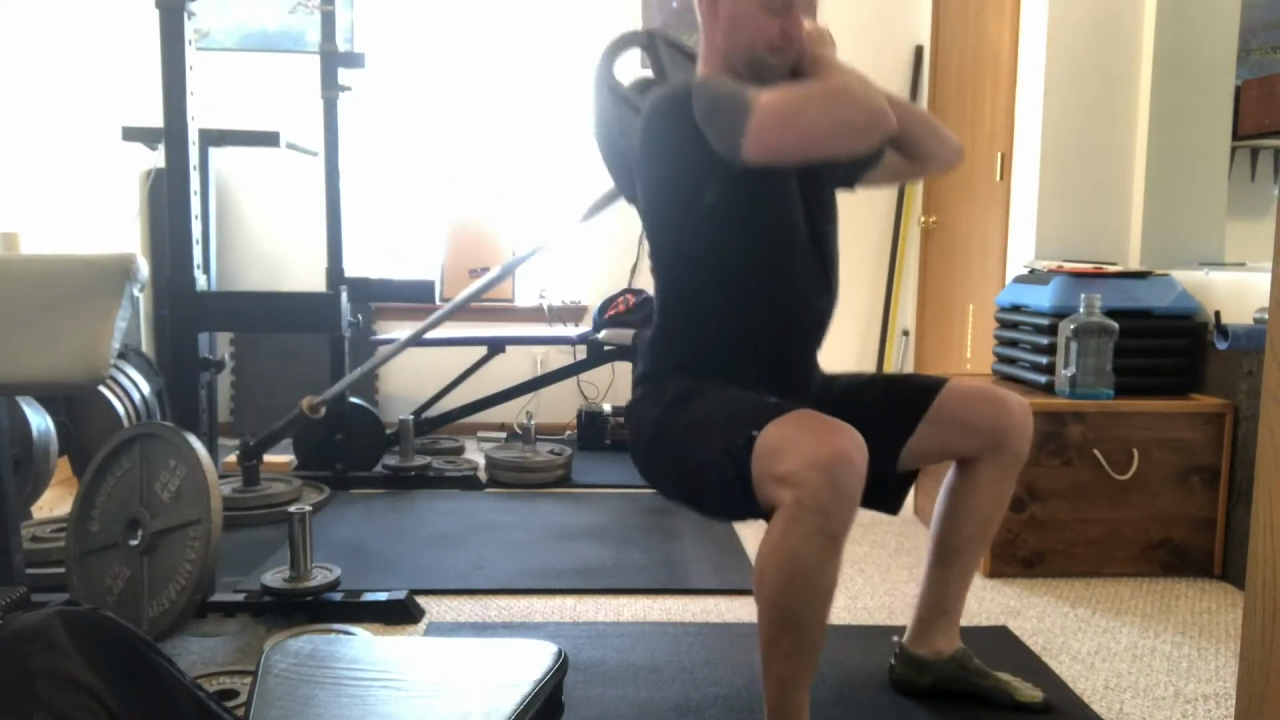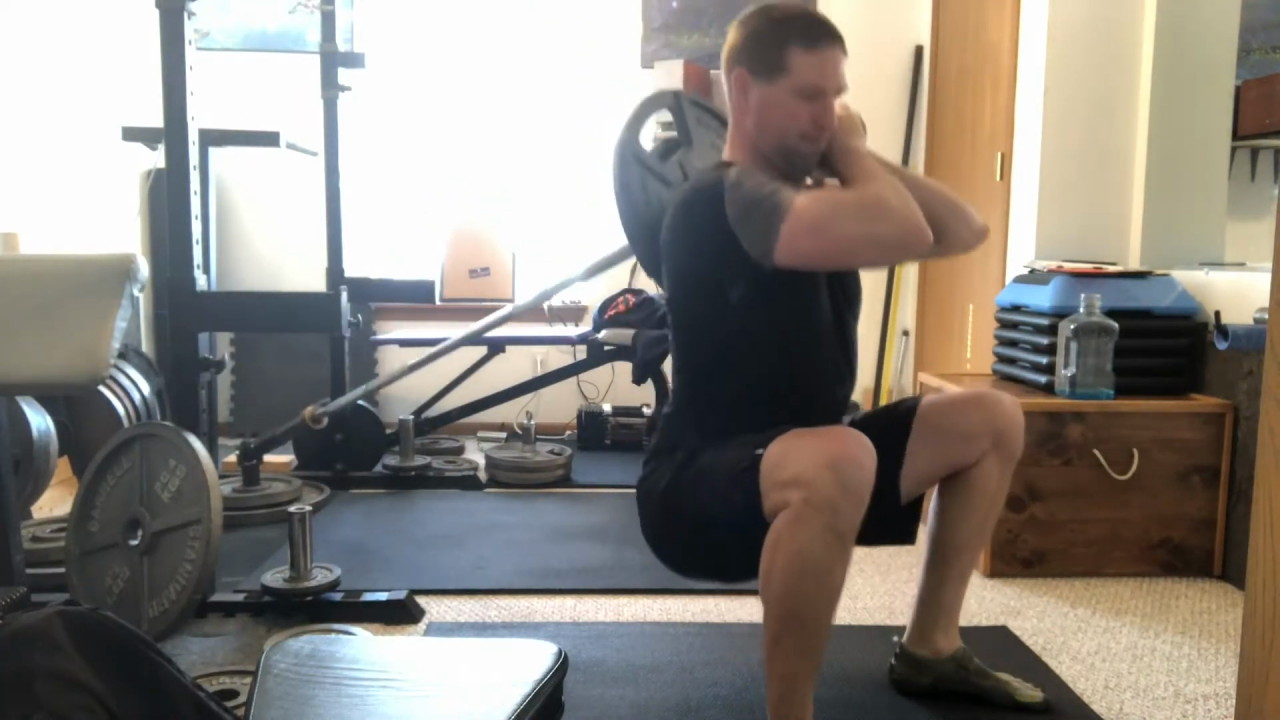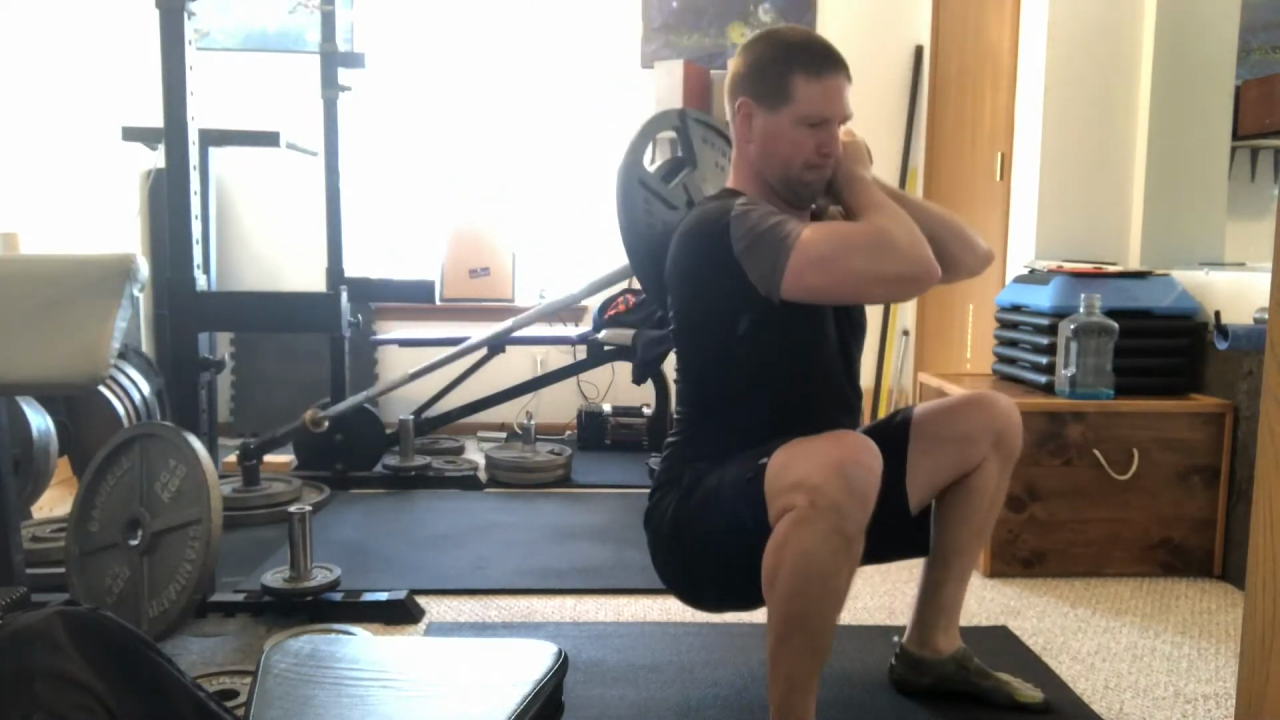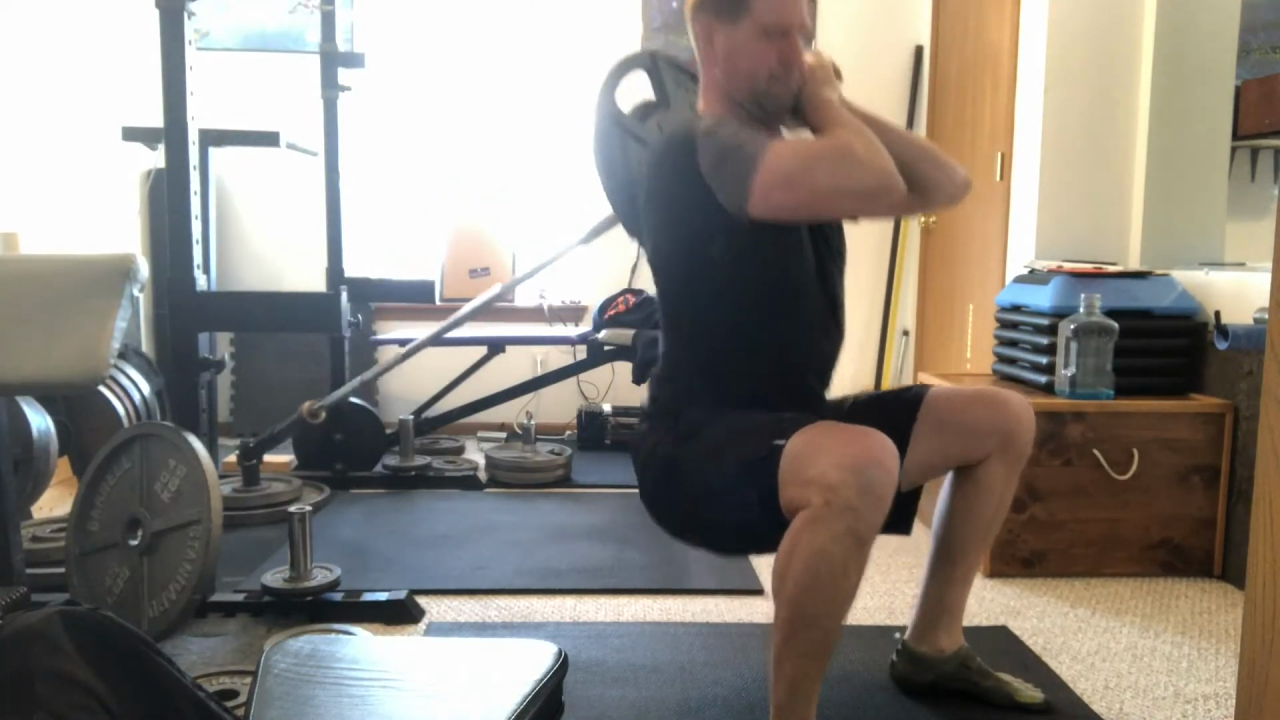
dt=0.3s
person 1, frame 1
left shoulder: (802, 111)
right shoulder: (691, 112)
left elbow: (938, 150)
right elbow: (857, 119)
left wrist: (823, 62)
right wrist: (827, 68)
left hip: (784, 389)
right hip: (692, 405)
left knee: (1002, 422)
right knee: (829, 462)
left ankle: (930, 647)
person 1, frame 2
left shoulder: (812, 207)
right shoulder: (725, 202)
left elbow: (963, 232)
right elbow: (901, 233)
left wrist: (855, 156)
right wrist: (850, 153)
left hip: (794, 471)
right hip: (697, 491)
left knee: (991, 421)
right knee: (837, 465)
left ankle: (930, 648)
person 1, frame 3
left shoulder: (810, 230)
right shoulder: (729, 232)
left elbow: (969, 257)
right elbow: (910, 267)
left wrist: (858, 183)
right wrist: (857, 180)
left hip: (804, 493)
right hip: (702, 518)
left knee: (990, 422)
right knee: (844, 467)
left ankle: (931, 649)
person 1, frame 4
left shoulder: (790, 150)
right shoulder: (700, 153)
left elbow: (945, 184)
right elbow: (872, 183)
left wrist: (824, 97)
right wrist: (817, 98)
left hip: (785, 420)
right hip: (699, 448)
left knee: (1004, 421)
right knee: (861, 466)
left ankle: (930, 647)
